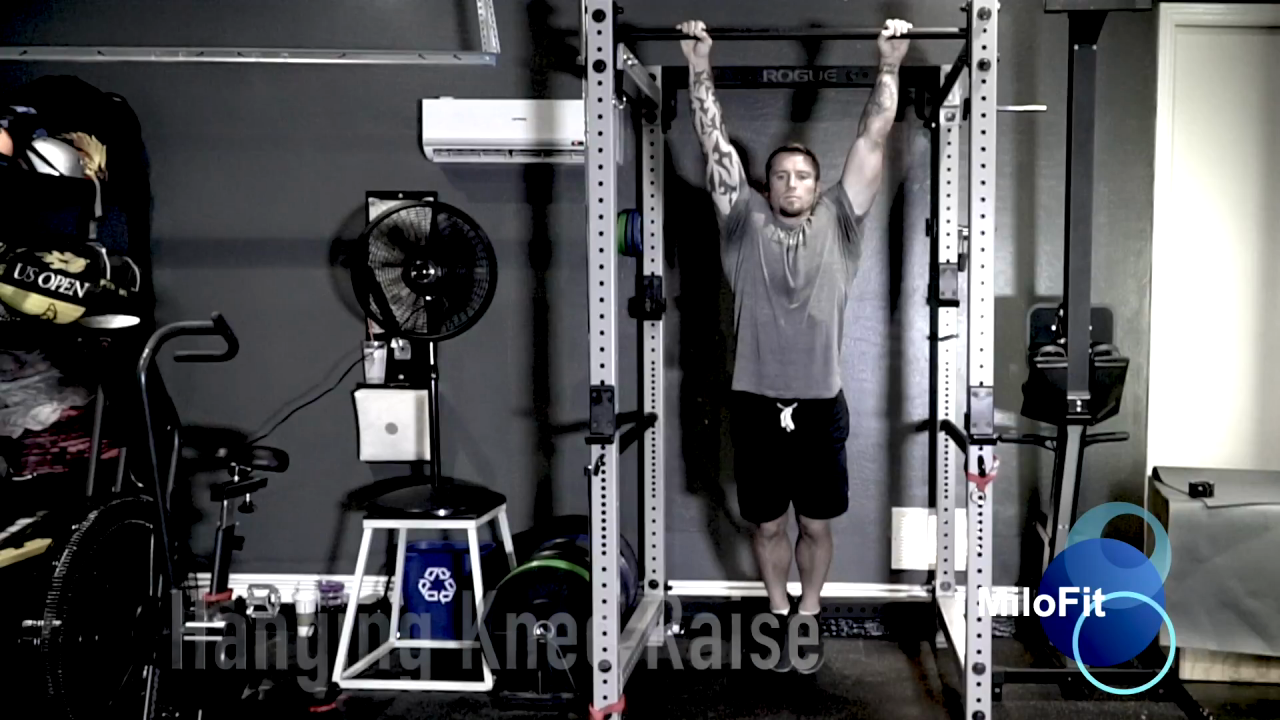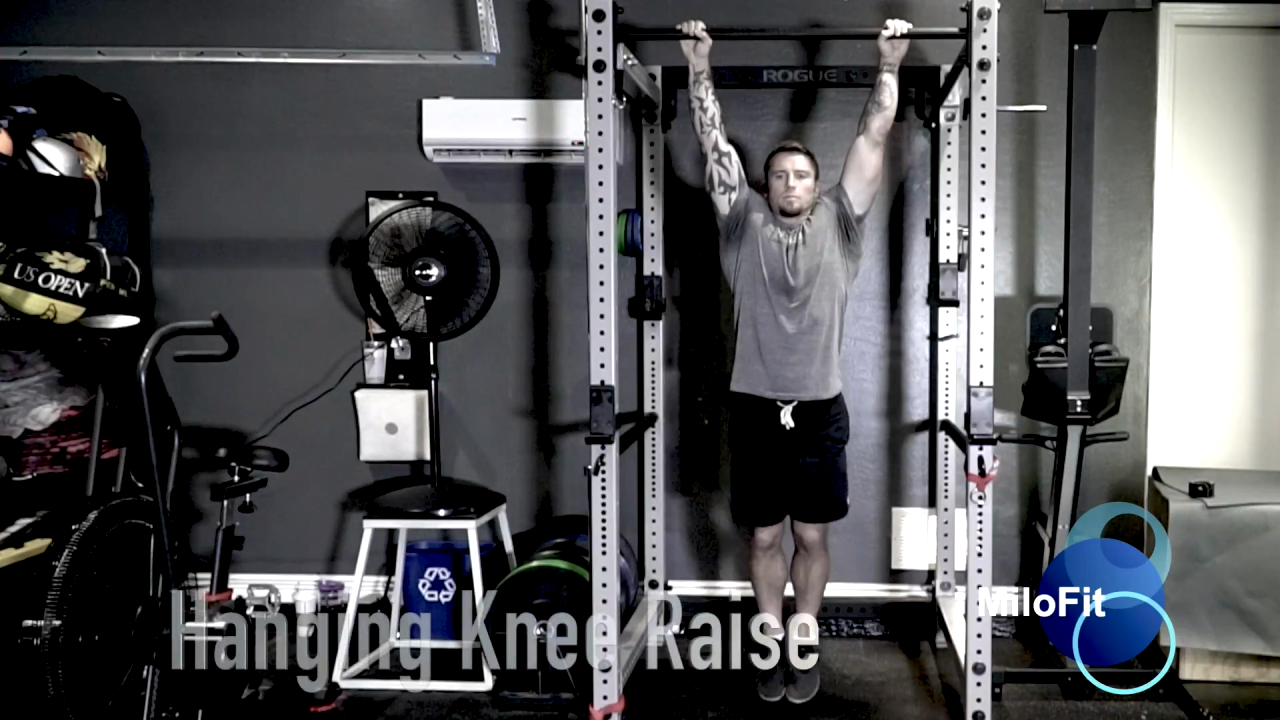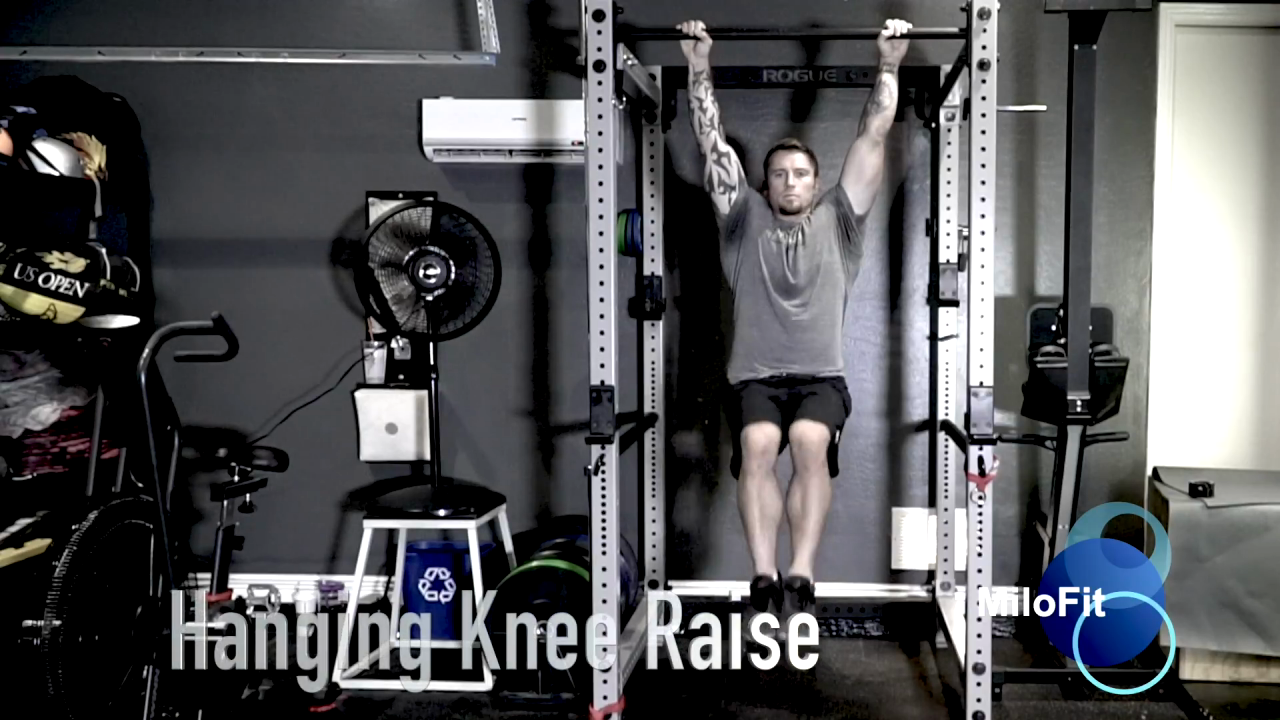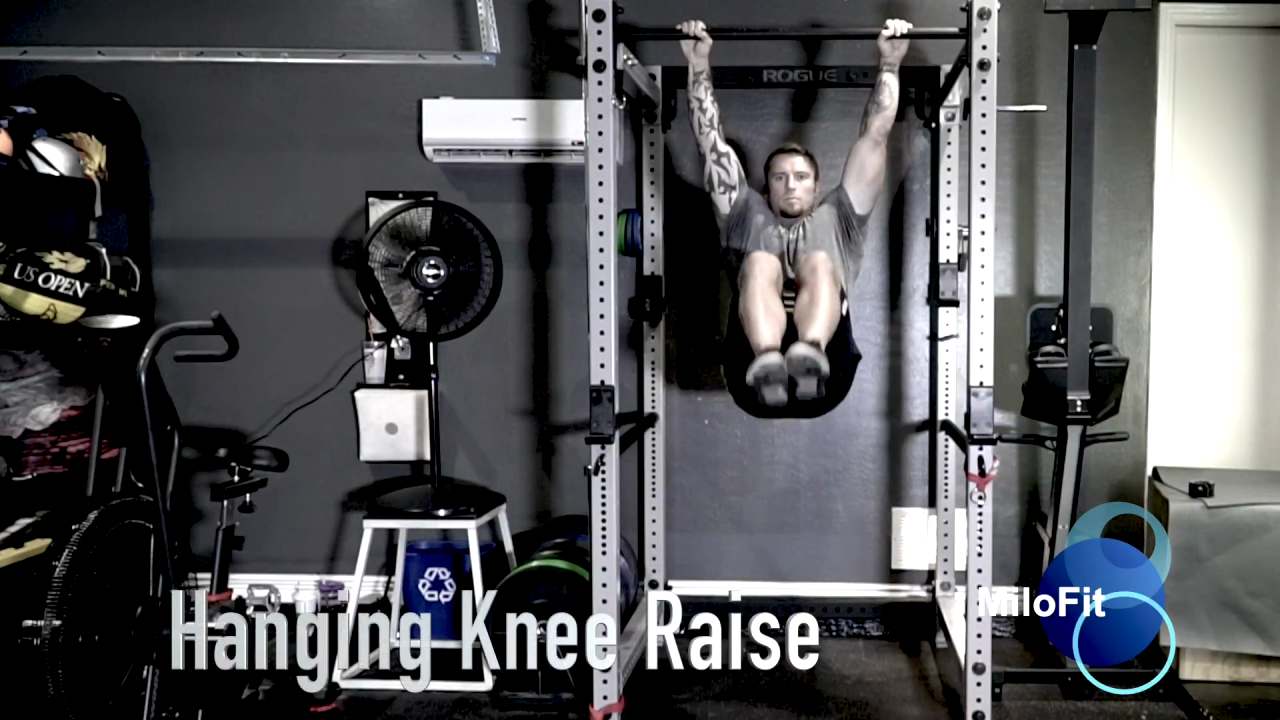
dt=0.3s
person 1, frame 1
left shoulder: (839, 219)
right shoulder: (744, 220)
left elbow: (872, 141)
right elbow: (715, 144)
left wrist: (889, 65)
right wrist: (700, 67)
left hip: (820, 405)
right hip: (757, 404)
left knee: (816, 524)
right knee: (768, 525)
left ankle: (809, 616)
right ankle: (780, 614)
person 1, frame 2
left shoulder: (838, 219)
right shoulder: (743, 220)
left elbow: (871, 139)
right elbow: (714, 144)
left wrist: (889, 66)
right wrist: (699, 68)
left hip: (820, 409)
right hip: (755, 407)
left knee: (811, 536)
right knee: (764, 537)
left ankle: (804, 642)
right ankle: (771, 641)
person 1, frame 3
left shoulder: (838, 218)
right shoulder: (743, 218)
left elbow: (871, 140)
right elbow: (713, 144)
left wrist: (888, 67)
right wrist: (699, 69)
left hip: (819, 380)
right hip: (756, 379)
left knee: (809, 449)
right knee: (758, 450)
left ankle: (800, 585)
right ankle: (765, 584)
person 1, frame 4
left shoulder: (836, 217)
right shoulder: (748, 214)
left elbow: (874, 138)
right elbow: (711, 142)
left wrist: (889, 65)
right wrist: (699, 66)
left hip: (825, 366)
left knee: (818, 263)
right knee: (761, 264)
left ankle: (809, 356)
right ankle: (768, 362)
